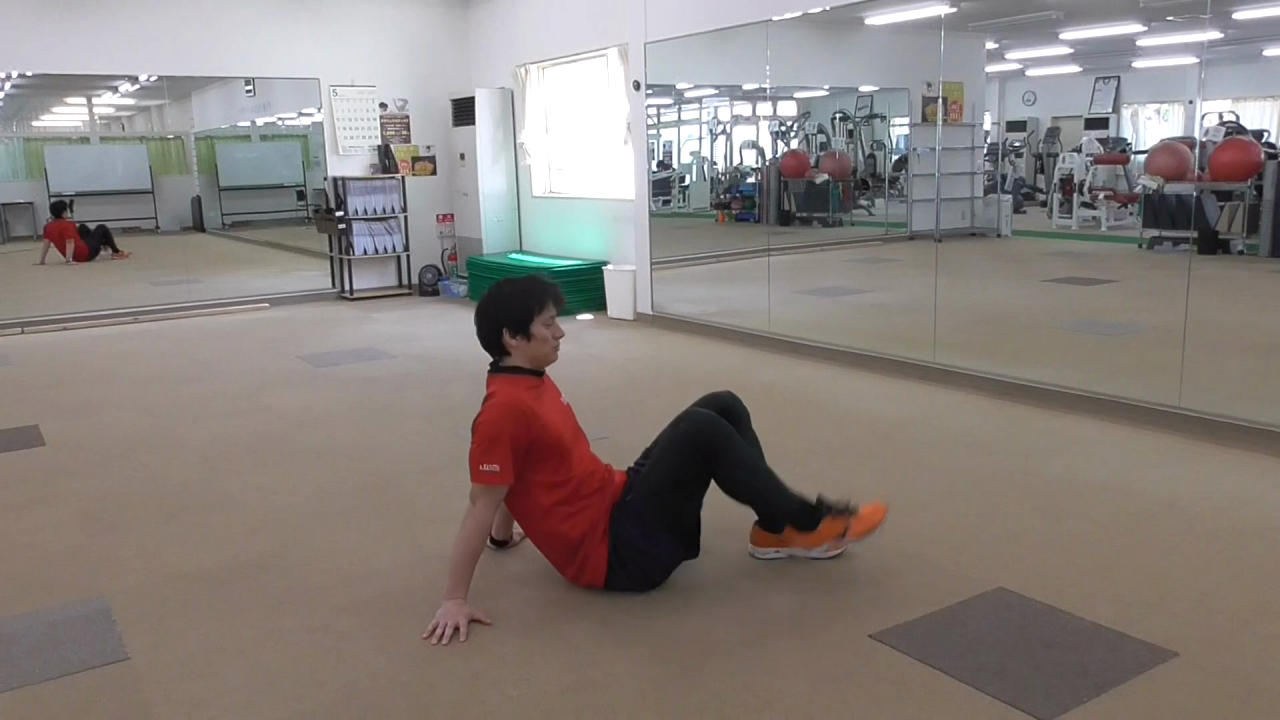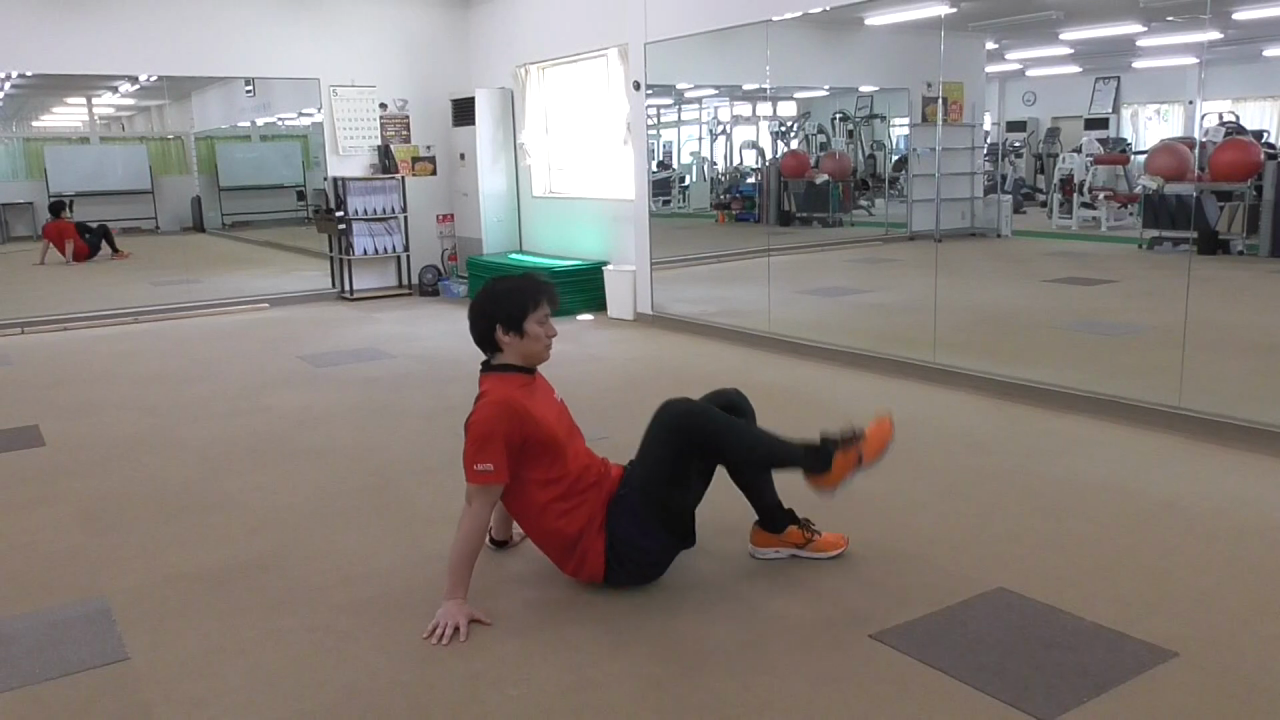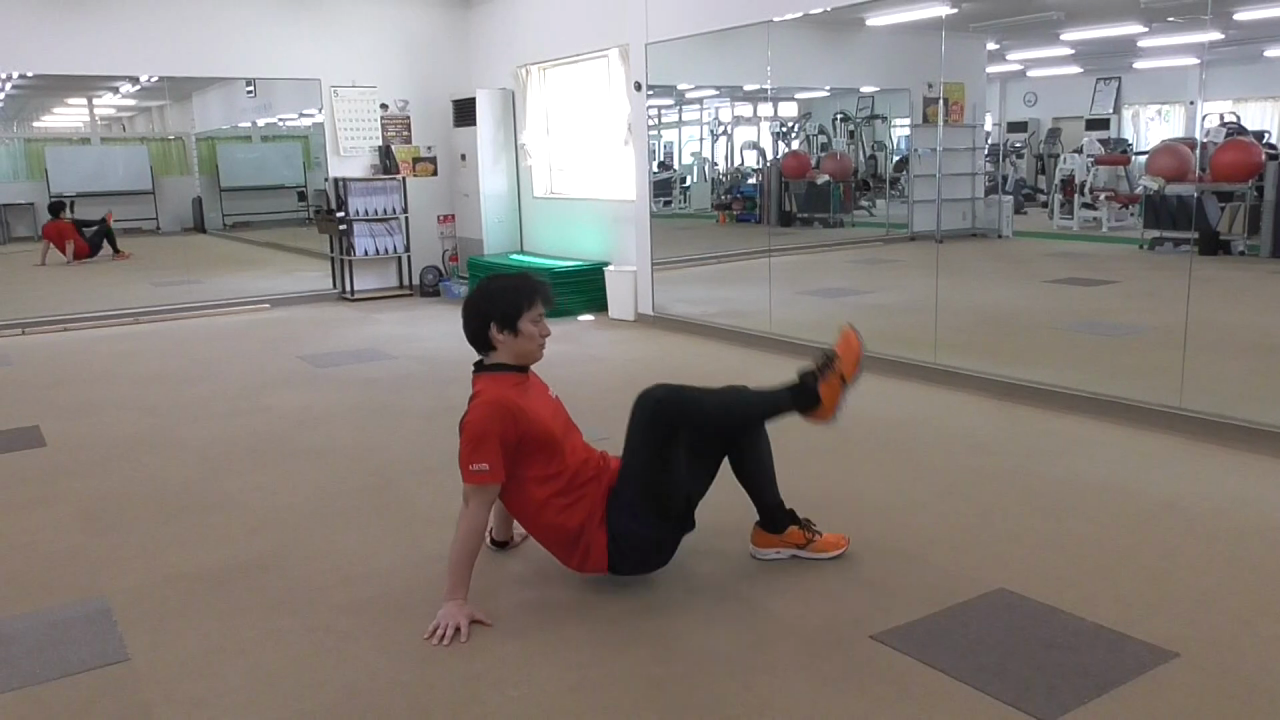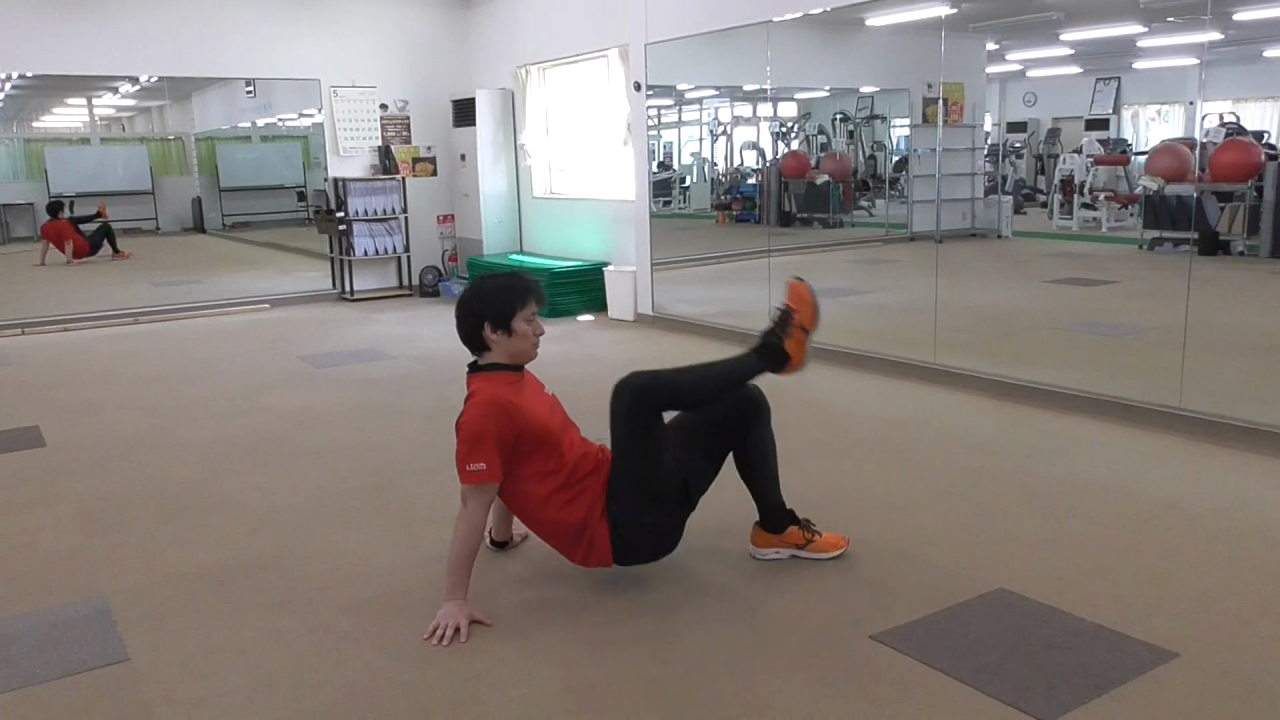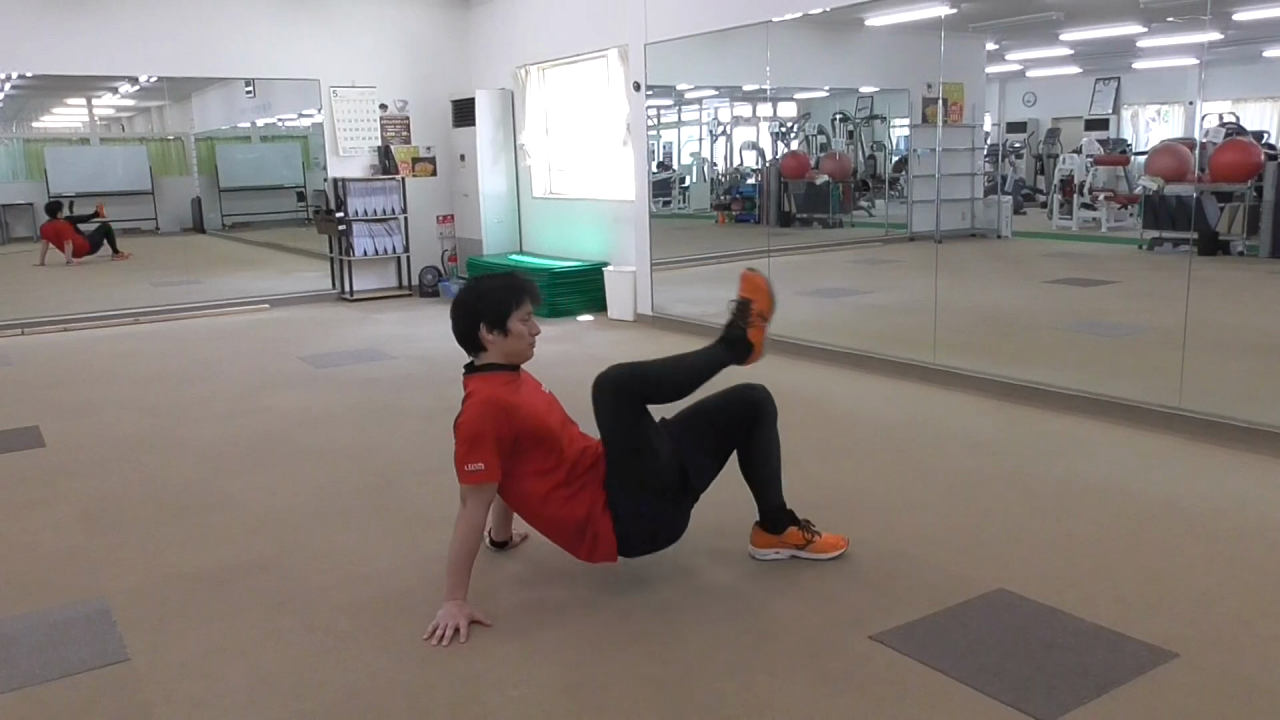
dt=0.1s
person 1, frame 1
left shoulder: (533, 383)
right shoulder: (507, 408)
left elbow: (521, 481)
right elbow: (482, 503)
left wrist: (504, 533)
right wrist: (455, 599)
left hip: (619, 503)
right hip: (619, 549)
left knee: (722, 407)
right knee: (699, 429)
left ankle: (776, 528)
right ankle: (810, 519)
person 1, frame 2
left shoulder: (526, 381)
right shoulder: (499, 407)
left elbow: (519, 476)
right elbow: (477, 503)
left wrist: (503, 534)
right wrist: (455, 600)
left hip: (619, 498)
right hip: (616, 546)
left knee: (729, 404)
right knee: (679, 416)
left ankle: (775, 528)
right ankle: (816, 459)
person 1, frame 3
left shoulder: (517, 380)
right shoulder: (491, 407)
left elbow: (521, 474)
right elbow: (475, 503)
left wrist: (503, 534)
right wrist: (455, 600)
left hip: (618, 496)
right hip: (620, 534)
left knee: (740, 405)
right knee: (658, 402)
left ankle: (776, 529)
right ankle: (803, 396)
person 1, frame 4
left shoulder: (513, 378)
right shoulder: (488, 406)
left elbow: (517, 470)
right elbow: (473, 504)
left wrist: (502, 535)
right wrist: (455, 601)
left hip: (617, 490)
right hip: (621, 526)
left knee: (745, 402)
right knee: (636, 392)
left ankle: (776, 529)
right ankle: (770, 355)
person 1, frame 5
left shoulder: (510, 379)
right shoulder: (485, 407)
left elbow: (516, 470)
right elbow: (473, 503)
left wrist: (502, 537)
right wrist: (455, 600)
left hip: (626, 483)
right hip: (626, 514)
left knee: (753, 402)
right knee: (615, 383)
left ankle: (776, 529)
right ankle: (735, 346)
